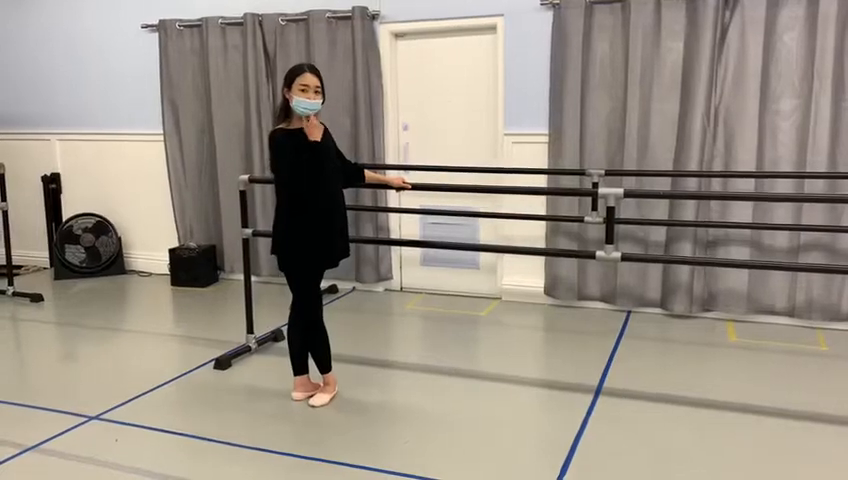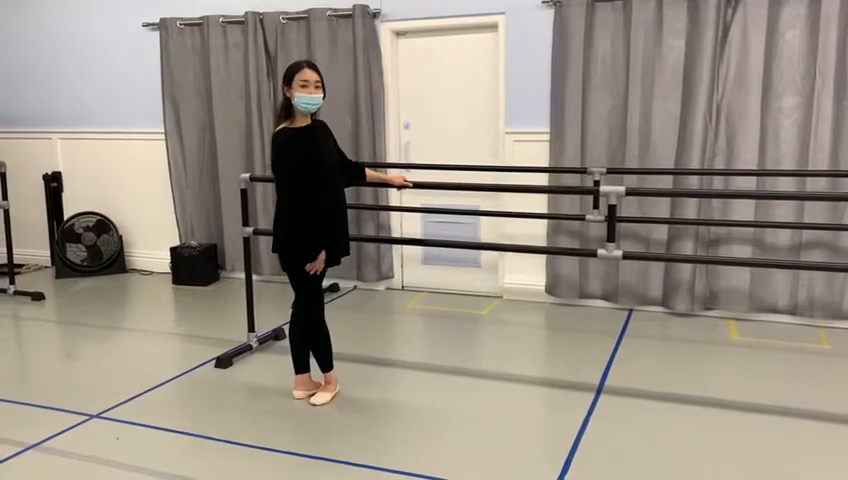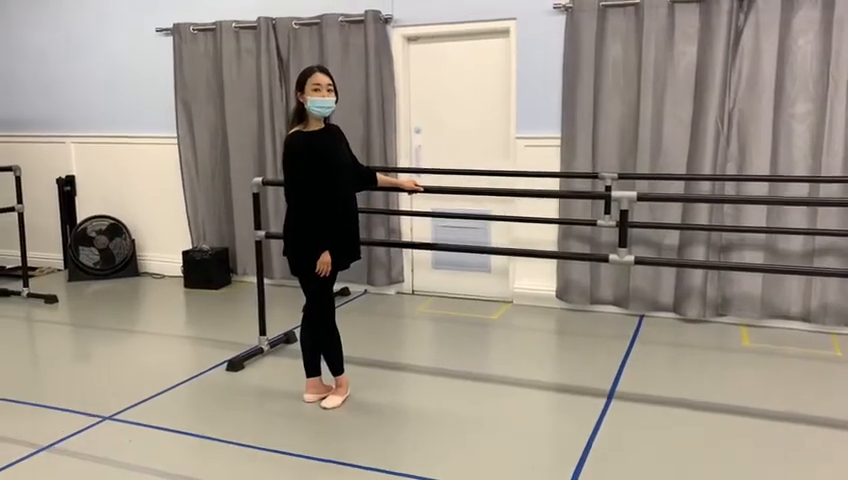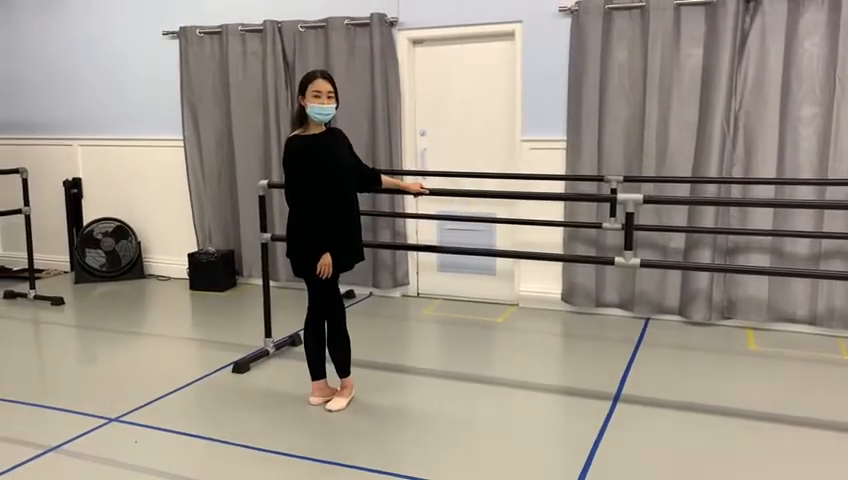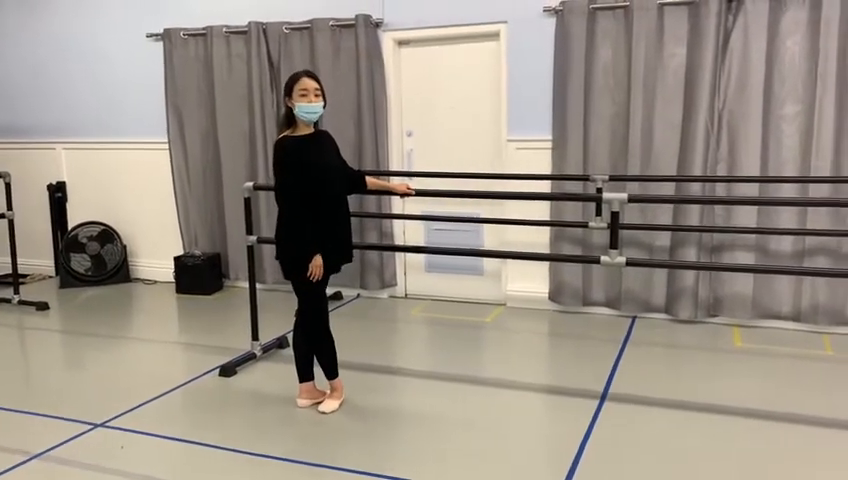
dt=0.7s
person 1, frame 1
left shoulder: (319, 131)
right shoulder: (281, 138)
left elbow: (345, 170)
right elbow: (305, 184)
left wrist: (387, 180)
right wrist: (314, 142)
left hip: (318, 230)
right hip: (297, 235)
left knee: (303, 305)
right knee: (308, 306)
left ankle: (301, 381)
right ankle: (327, 379)
person 1, frame 2
left shoulder: (320, 129)
right shoulder: (284, 139)
left elbow: (345, 169)
right elbow: (293, 196)
left wrist: (388, 178)
right wrist: (314, 246)
left hip: (321, 234)
right hip: (299, 237)
left knee: (306, 303)
right knee: (310, 304)
left ankle: (302, 380)
right ankle: (329, 377)
person 1, frame 3
left shoulder: (334, 133)
right shoulder: (297, 142)
left elbow: (357, 174)
right elbow: (300, 200)
left wrist: (399, 183)
right wrist: (320, 247)
left hip: (332, 236)
right hip: (309, 241)
left knee: (316, 308)
right knee: (322, 308)
left ankle: (313, 384)
right ankle: (340, 380)
person 1, frame 4
left shoulder: (336, 137)
right shoulder: (296, 145)
left elbow: (362, 175)
right elbow: (300, 203)
left wrist: (404, 185)
right wrist: (320, 249)
left hip: (335, 238)
right hip: (312, 244)
left knee: (319, 309)
right knee: (333, 309)
left ankle: (319, 386)
right ankle: (345, 382)
person 1, frame 5
left shoulder: (324, 139)
right shoulder: (285, 147)
left elbow: (348, 178)
right elbow: (290, 204)
left wrist: (390, 187)
right wrist: (311, 251)
left hip: (324, 241)
right hip: (301, 246)
left knee: (308, 312)
right knee: (315, 313)
left ankle: (306, 389)
right ankle: (335, 385)
